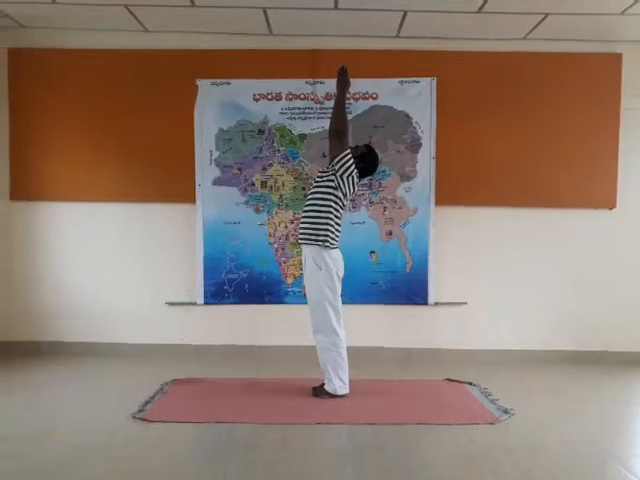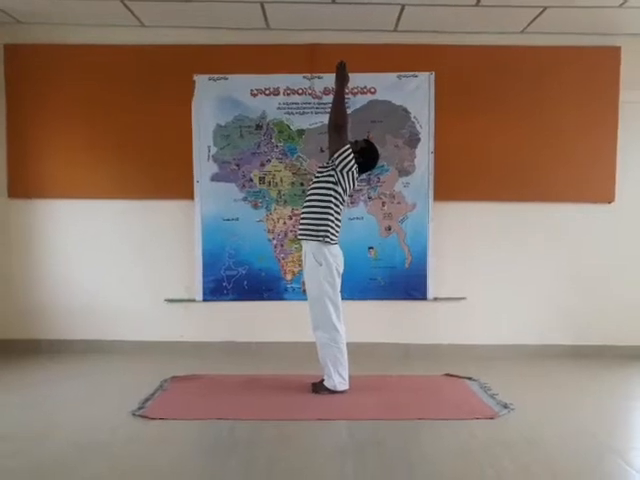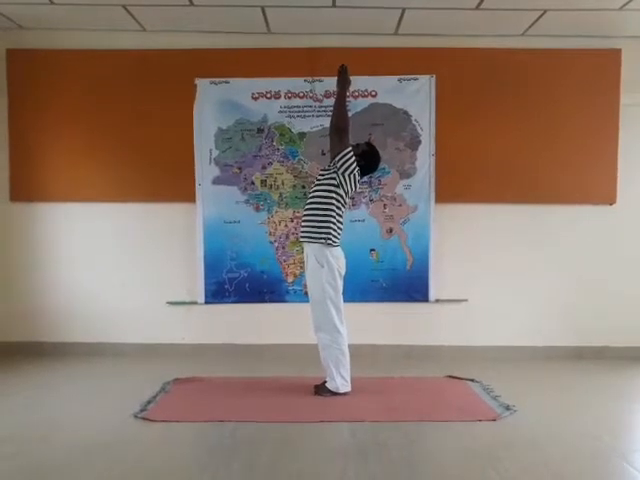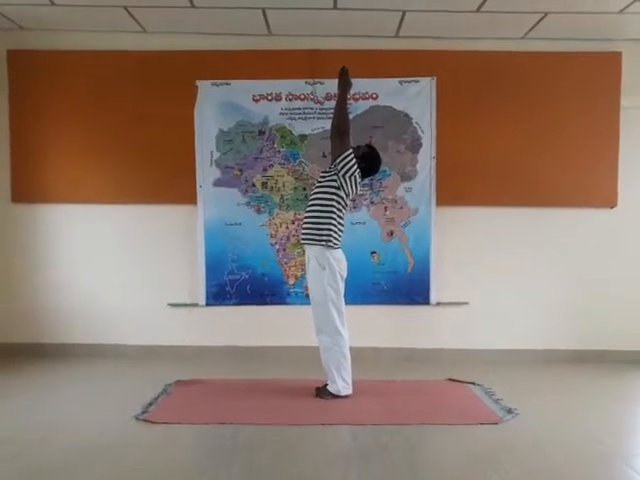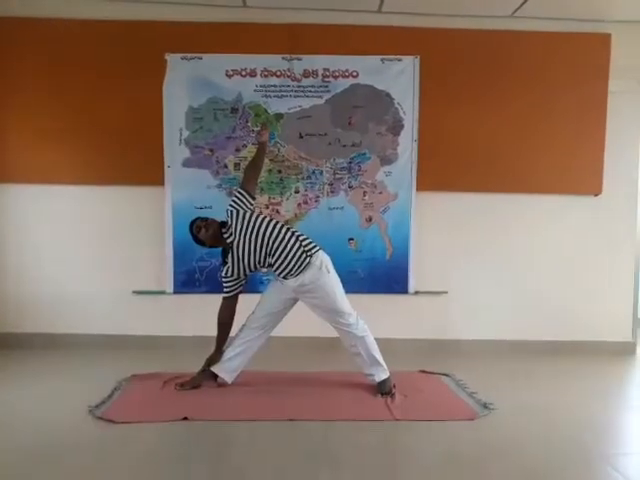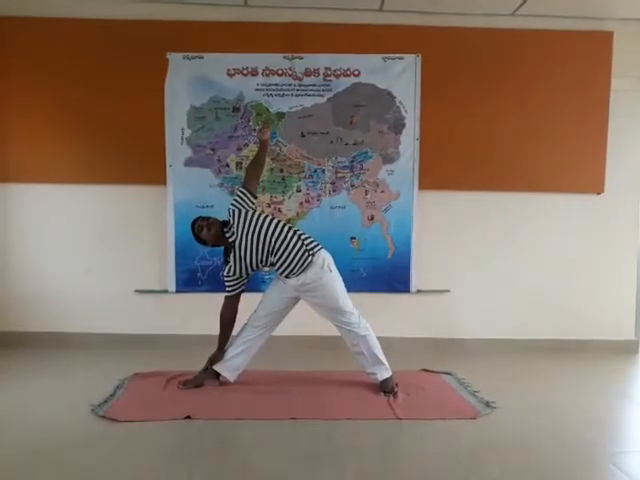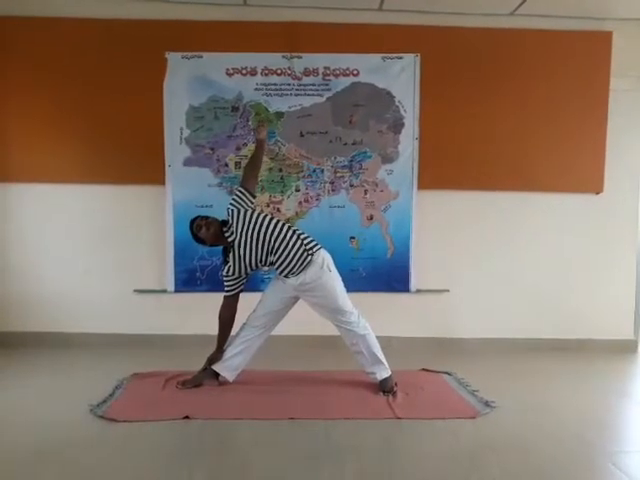
dt=0.5s
person 1, frame 1
left shoulder: (347, 175)
right shoulder: (338, 175)
left elbow: (338, 133)
right elbow: (337, 136)
left wrist: (341, 93)
right wrist: (340, 93)
left hip: (322, 256)
right hip: (317, 255)
left knee: (328, 323)
right knee: (325, 323)
left ankle: (337, 386)
right ankle: (334, 381)
person 1, frame 2
left shoulder: (346, 171)
right shoulder: (338, 171)
left elbow: (337, 128)
right elbow: (337, 130)
left wrist: (340, 87)
right wrist: (339, 89)
left hip: (322, 253)
right hip: (318, 252)
left knee: (328, 319)
right knee: (324, 319)
left ankle: (337, 381)
right ankle: (334, 377)
person 1, frame 3
left shoulder: (348, 174)
right shoulder: (338, 174)
left elbow: (338, 131)
right elbow: (338, 134)
left wrist: (342, 91)
right wrist: (340, 92)
left hip: (324, 255)
right hip: (319, 254)
left knee: (329, 321)
right knee: (325, 321)
left ankle: (339, 383)
right ankle: (336, 379)
person 1, frame 4
left shoulder: (348, 175)
right shoulder: (339, 177)
left elbow: (339, 133)
right elbow: (339, 137)
left wrist: (342, 93)
right wrist: (342, 94)
left hip: (325, 258)
right hip: (321, 257)
left knee: (330, 324)
right knee: (328, 324)
left ankle: (340, 387)
right ankle: (337, 382)
person 1, frame 5
left shoulder: (236, 213)
right shoulder: (231, 266)
left elbow: (250, 178)
right elbow: (228, 308)
left wrist: (262, 145)
right wrist: (218, 351)
left hip: (313, 267)
right hip: (287, 281)
left knee: (348, 323)
right knee: (255, 326)
left ankle: (382, 376)
right ankle: (216, 373)
person 1, frame 6
left shoulder: (238, 213)
right shoulder: (233, 265)
left elbow: (251, 177)
right elbow: (230, 306)
left wrist: (264, 144)
right wrist: (219, 350)
left hip: (315, 265)
right hip: (289, 279)
left knee: (349, 321)
right knee: (257, 324)
left ankle: (384, 375)
right ankle: (219, 371)
person 1, frame 7
left shoulder: (237, 212)
right shoulder: (231, 265)
left elbow: (250, 176)
right elbow: (228, 307)
left wrist: (260, 143)
right wrist: (219, 350)
left hip: (314, 265)
right hip: (288, 280)
left knee: (350, 321)
right knee: (255, 325)
left ankle: (383, 375)
right ankle: (216, 371)
